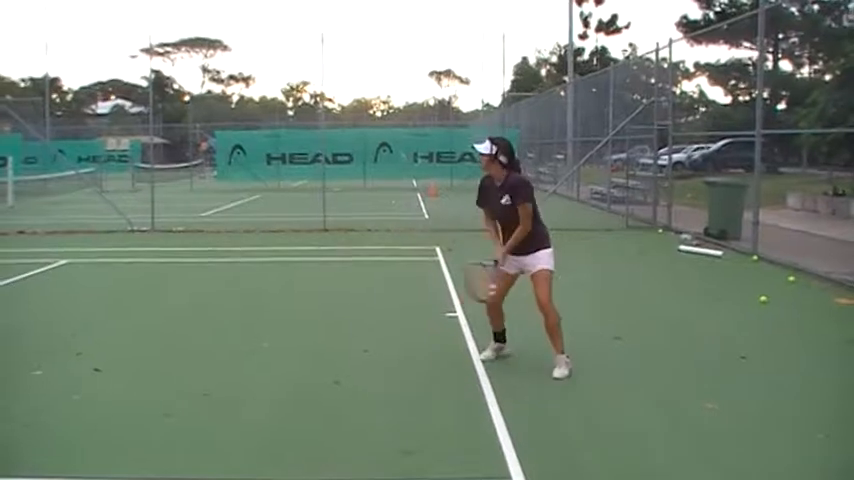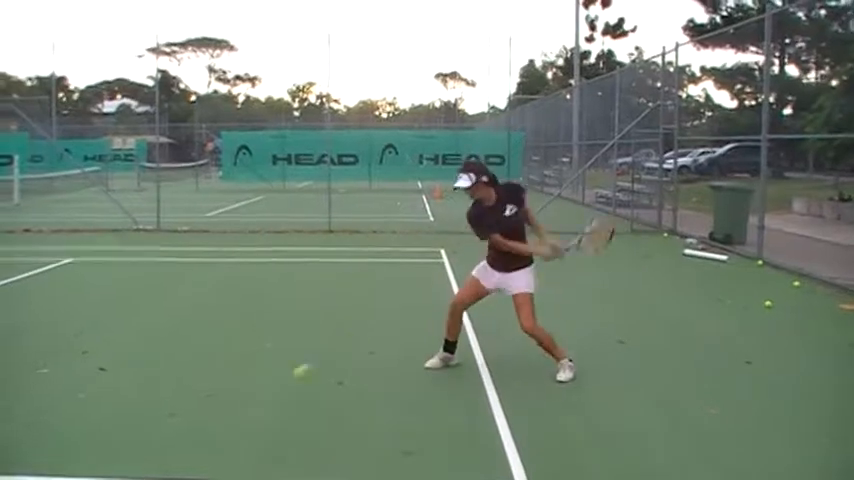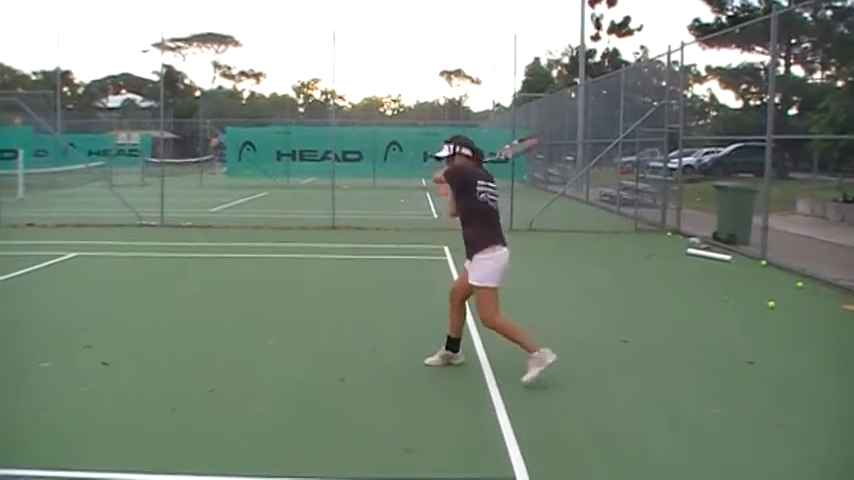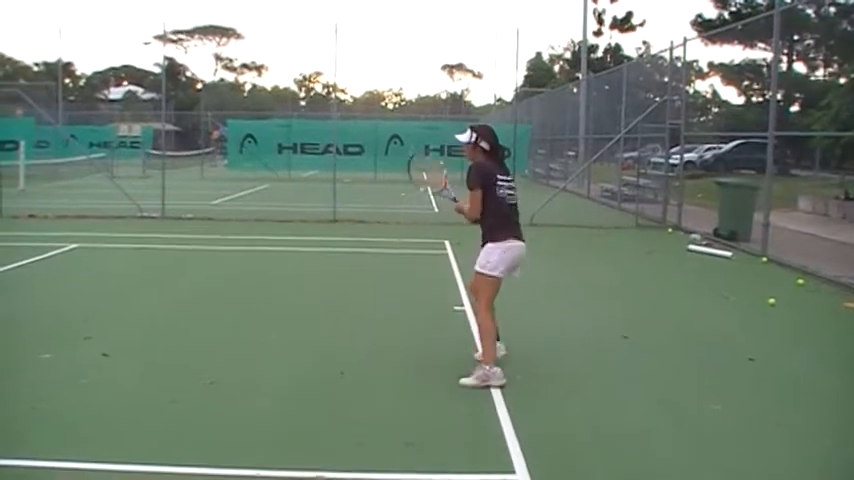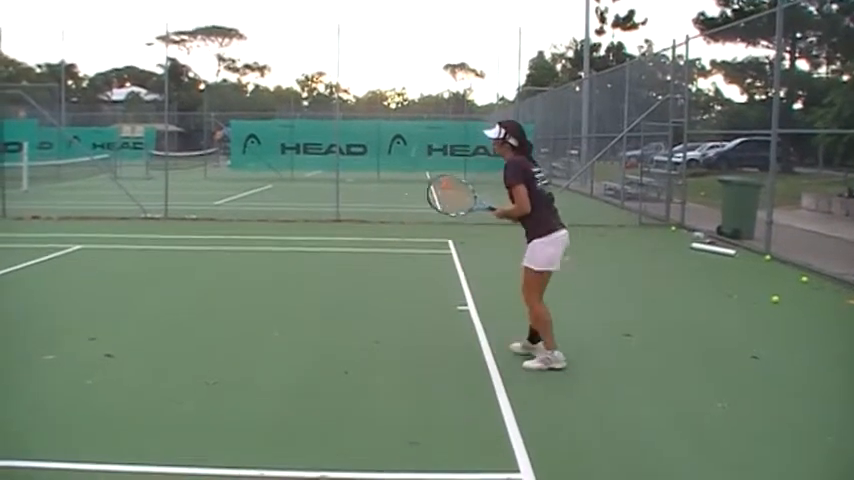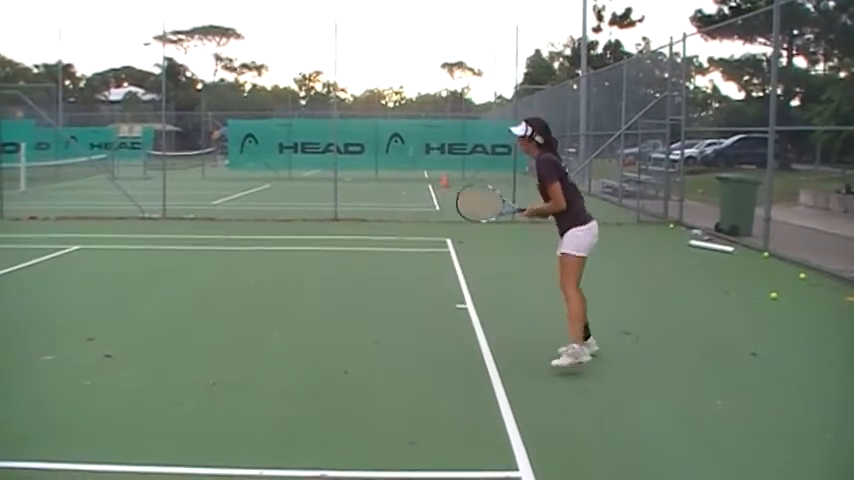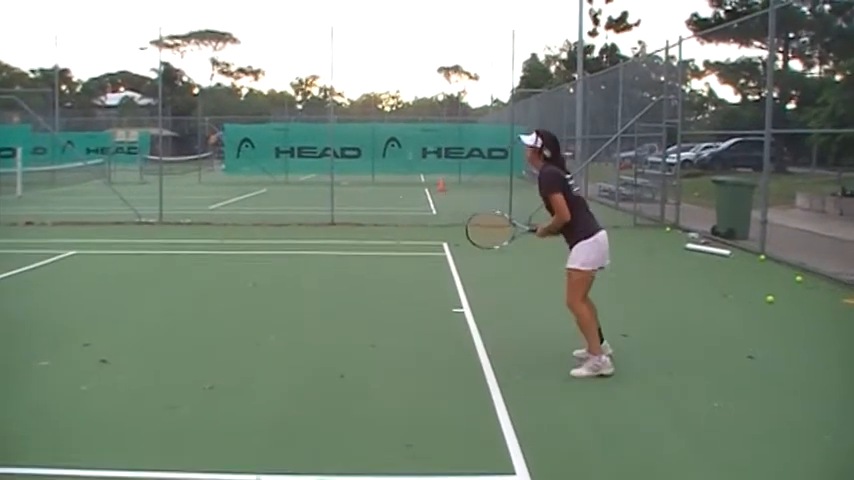
dt=0.4s
person 1, frame 1
left shoulder: (519, 184)
right shoulder: (486, 184)
left elbow: (525, 226)
right elbow: (489, 219)
left wrist: (504, 250)
right wrist: (498, 246)
left hip: (537, 251)
right hip: (510, 252)
left knee: (544, 303)
right knee: (492, 300)
left ankle: (561, 358)
right ankle: (499, 343)
person 1, frame 2
left shoulder: (513, 191)
right shoulder: (475, 214)
left elbow: (528, 216)
right elbow: (502, 243)
left wrist: (544, 240)
right wrist: (536, 250)
left hip: (520, 270)
right hip: (492, 268)
left knee: (529, 325)
right knee: (456, 305)
left ankle: (564, 361)
right ankle: (447, 354)
person 1, frame 3
left shoulder: (462, 173)
right shoulder: (485, 177)
left elbow: (439, 178)
right elbow: (457, 210)
right wrist: (454, 186)
left hip: (487, 253)
right hip: (483, 252)
left knee: (490, 318)
right knee: (456, 295)
left ankle: (537, 355)
right ankle: (451, 352)
person 1, frame 4
left shoulder: (478, 169)
right shoulder: (502, 170)
left elbow: (474, 215)
left wrist: (462, 208)
right wrist: (471, 208)
left hip: (499, 245)
right hip: (515, 244)
left knee: (481, 306)
right knee: (478, 290)
left ankle: (490, 369)
right ankle: (494, 344)
person 1, frame 5
left shoulder: (513, 165)
right shoulder: (528, 163)
left elbow: (524, 208)
left wrist: (503, 212)
right wrist: (508, 212)
left hip: (545, 239)
right hip: (554, 234)
left knee: (533, 299)
right knee: (532, 296)
left ankle: (551, 354)
right ankle: (532, 343)
person 1, frame 6
left shoulder: (544, 162)
right shoulder: (548, 159)
left elbow: (560, 204)
left wrist: (535, 211)
right wrist: (539, 210)
left hip: (578, 229)
right hip: (579, 227)
left knee: (569, 288)
right knee: (572, 287)
left ankle: (576, 348)
right ankle: (585, 340)
person 1, frame 7
left shoulder: (547, 175)
right shoulder: (557, 172)
left elbow: (564, 217)
left wrist: (546, 230)
right wrist: (551, 229)
left hip: (586, 242)
right hip: (592, 237)
left knee: (575, 301)
right knee: (579, 297)
left ankle: (599, 360)
right ankle: (599, 344)
